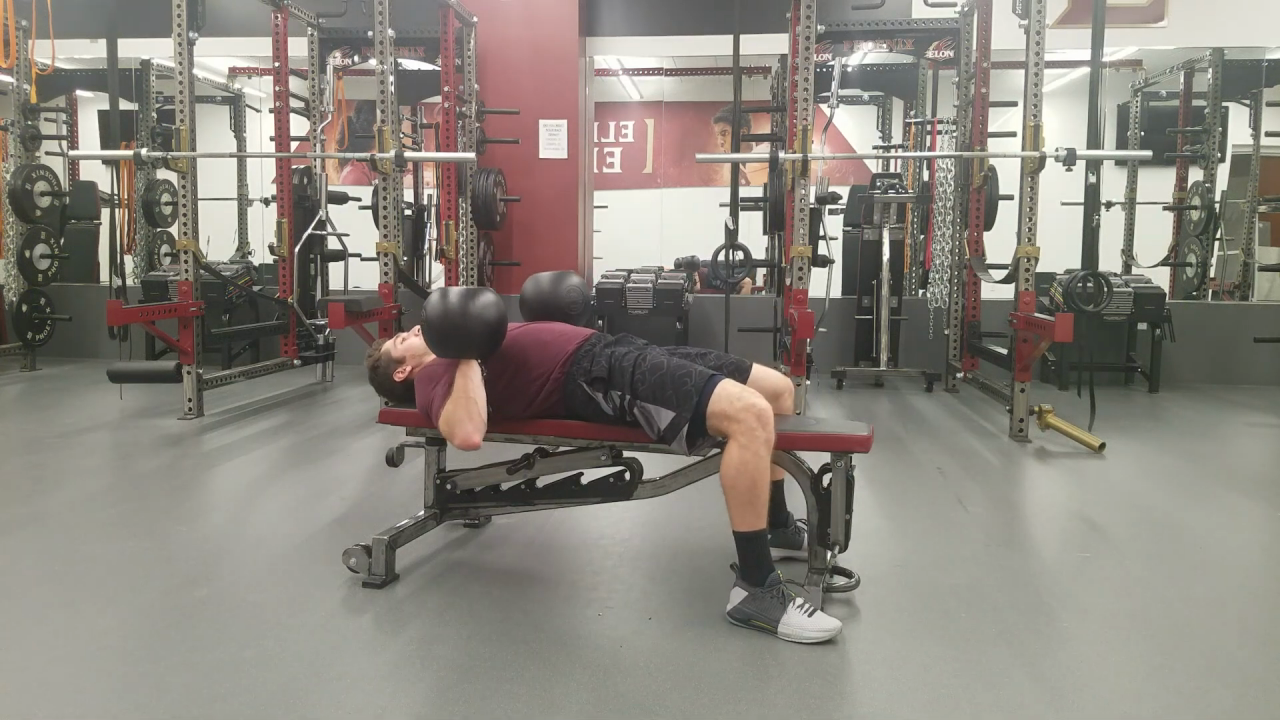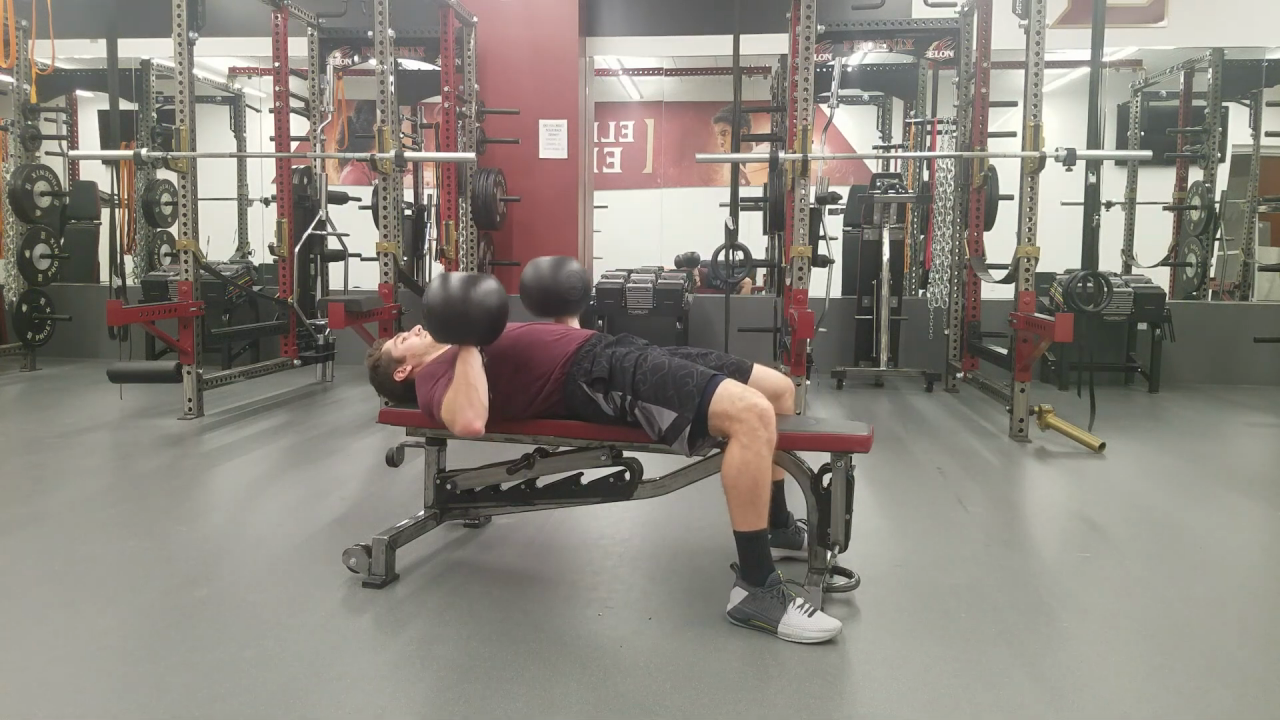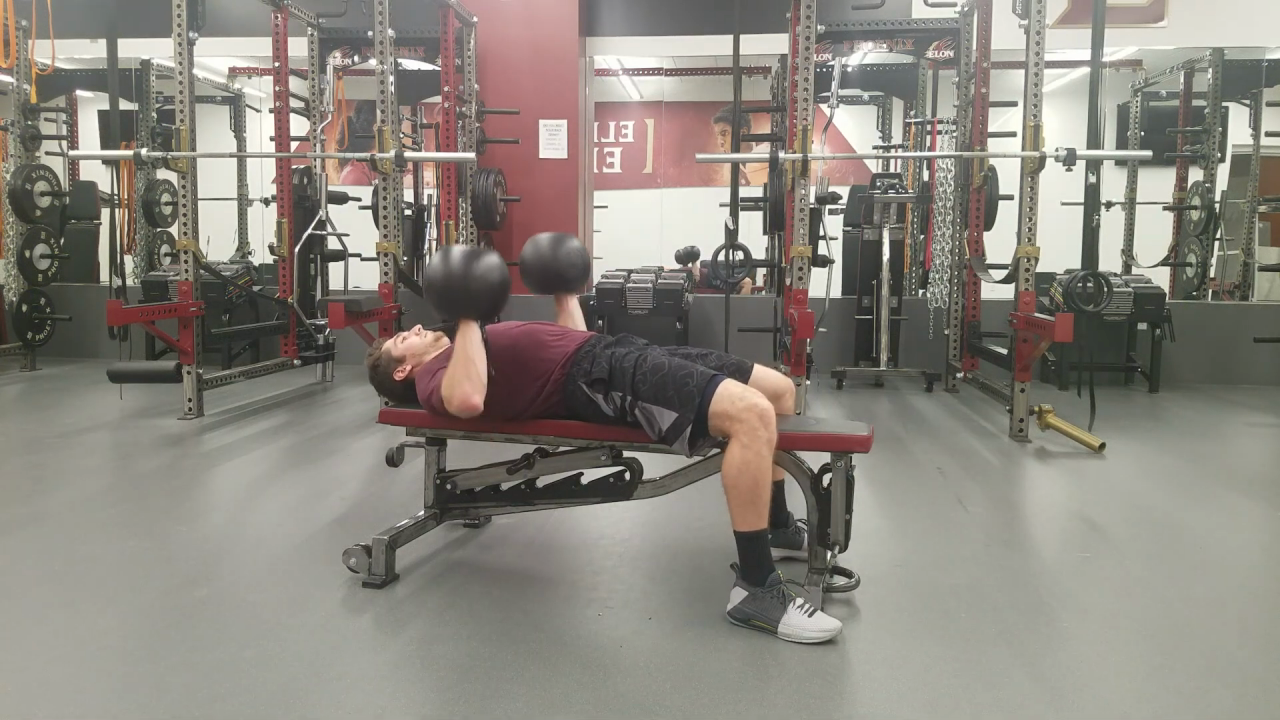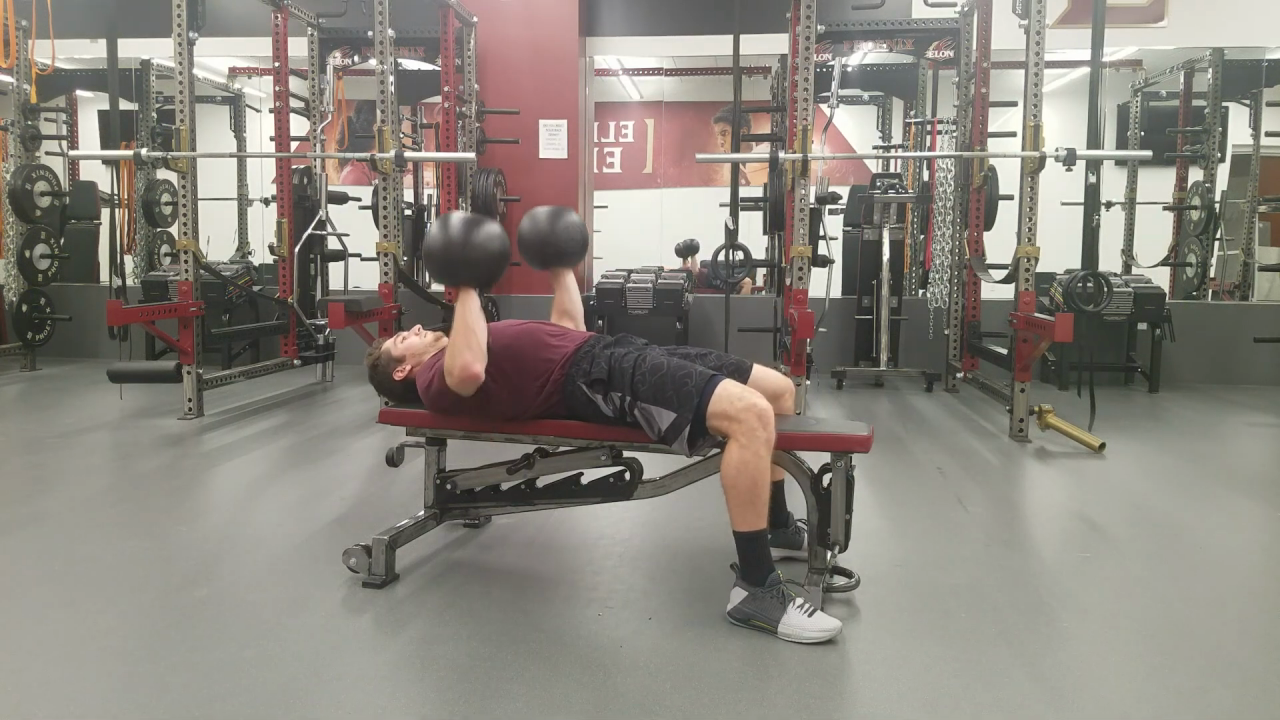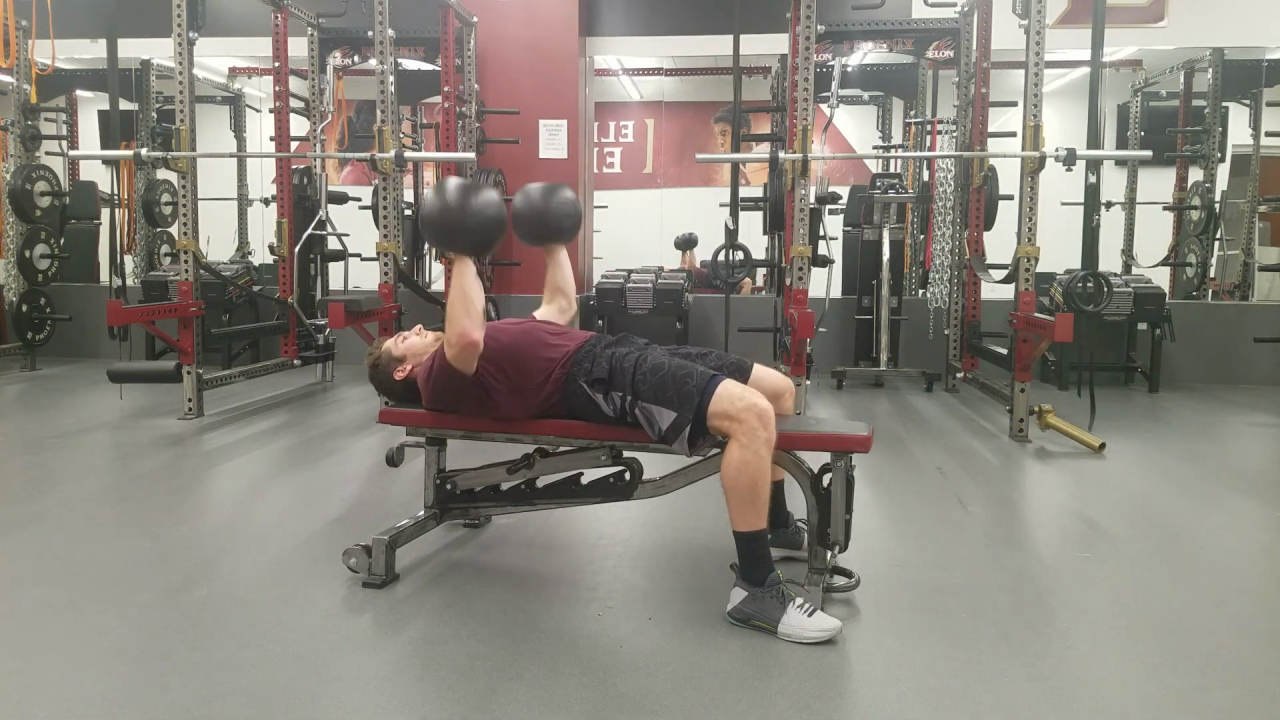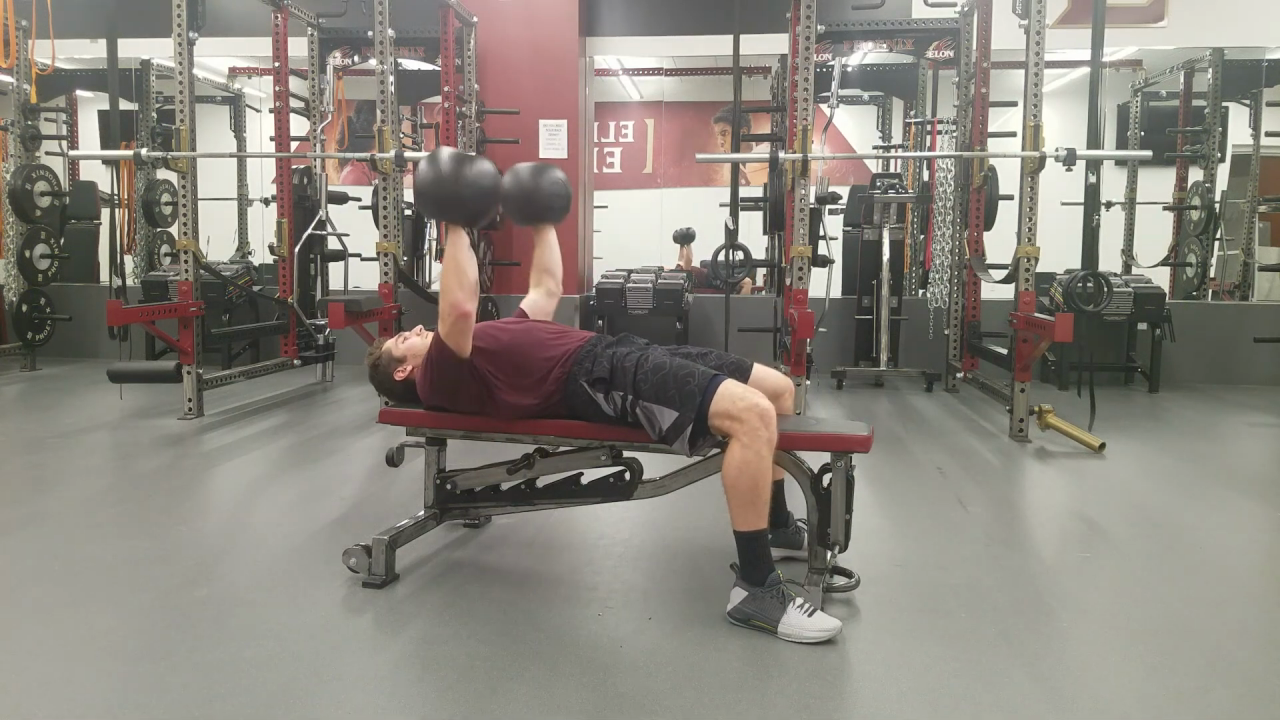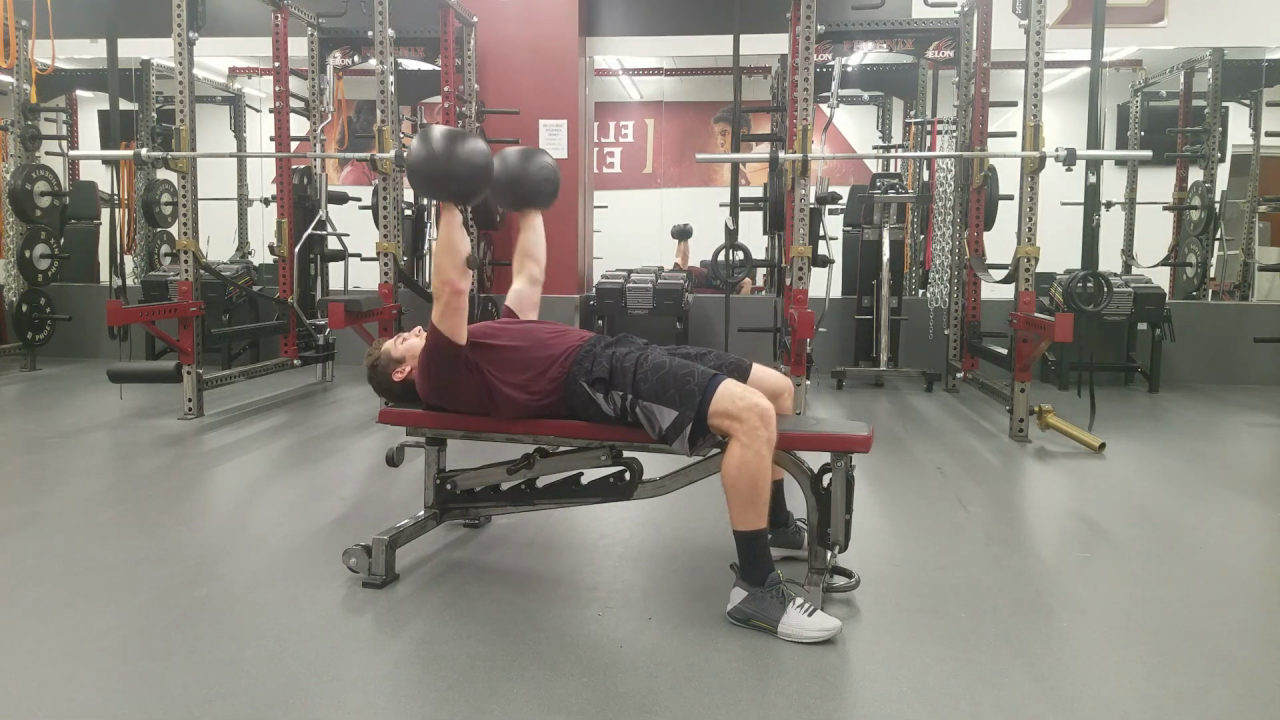
dt=0.1s
person 1, frame 1
left shoulder: (462, 363)
right shoulder: (433, 378)
right elbow: (467, 435)
left wrist: (565, 315)
right wrist: (465, 353)
right hip: (597, 378)
left knee: (777, 390)
right knee: (750, 415)
left ankle: (778, 527)
right ankle: (757, 590)
person 1, frame 2
left shoulder: (462, 358)
right shoulder: (435, 375)
right elbow: (469, 422)
right wrist: (465, 342)
right hip: (600, 378)
left knee: (778, 389)
right knee: (751, 415)
left ankle: (778, 526)
right ankle: (757, 589)
person 1, frame 3
left shoulder: (461, 353)
right shoulder: (437, 376)
right elbow: (467, 400)
left wrist: (566, 290)
right wrist: (462, 316)
right hip: (597, 380)
left knee: (777, 389)
right knee: (752, 415)
left ankle: (778, 527)
right ankle: (757, 590)
person 1, frame 4
left shoulder: (469, 339)
right shoulder: (435, 379)
left elbow: (568, 325)
right elbow: (469, 369)
left wrist: (563, 262)
right wrist: (464, 287)
right hip: (600, 379)
left knee: (777, 391)
right knee: (750, 416)
left ankle: (779, 529)
right ankle: (758, 591)
person 1, frame 5
left shoulder: (482, 347)
right shoulder: (441, 382)
left elbow: (561, 306)
right elbow: (465, 339)
left wrist: (554, 243)
right wrist: (460, 257)
right hip: (595, 380)
left knee: (777, 391)
right knee: (752, 416)
left ankle: (777, 527)
right ankle: (757, 589)
person 1, frame 6
left shoulder: (478, 340)
right shoulder: (439, 378)
left elbow: (547, 287)
right elbow: (461, 308)
left wrist: (543, 219)
right wrist: (452, 225)
right hip: (599, 377)
left knee: (778, 390)
right knee: (753, 415)
left ankle: (779, 524)
right ankle: (756, 588)
person 1, frame 7
left shoulder: (477, 347)
right shoulder: (441, 377)
left elbow: (529, 278)
right elbow: (453, 290)
left wrist: (530, 208)
right wrist: (450, 205)
right hip: (596, 377)
left knee: (776, 390)
right knee: (752, 415)
left ankle: (777, 526)
right ankle: (757, 589)
